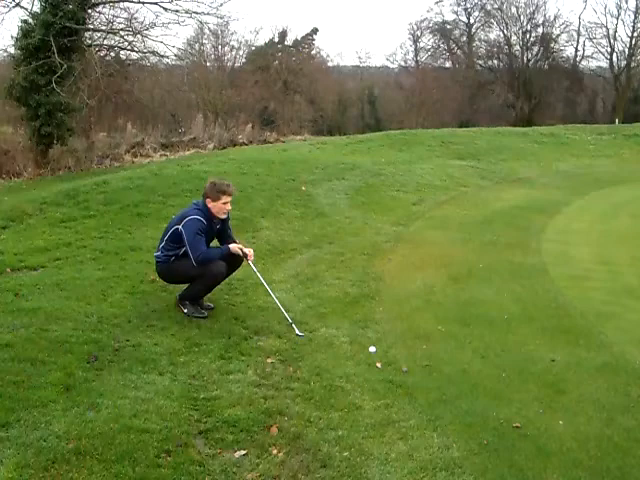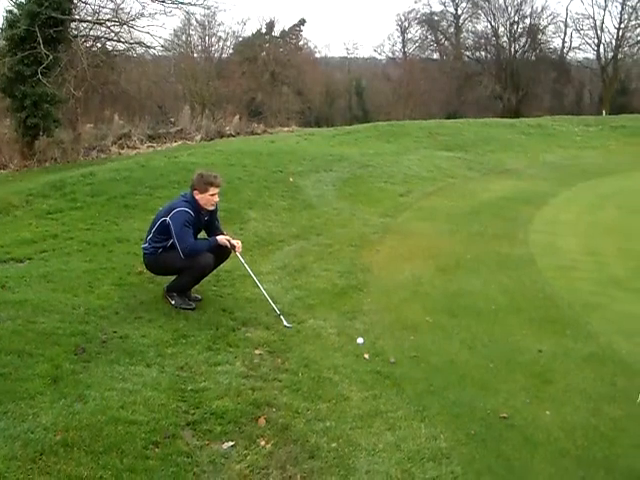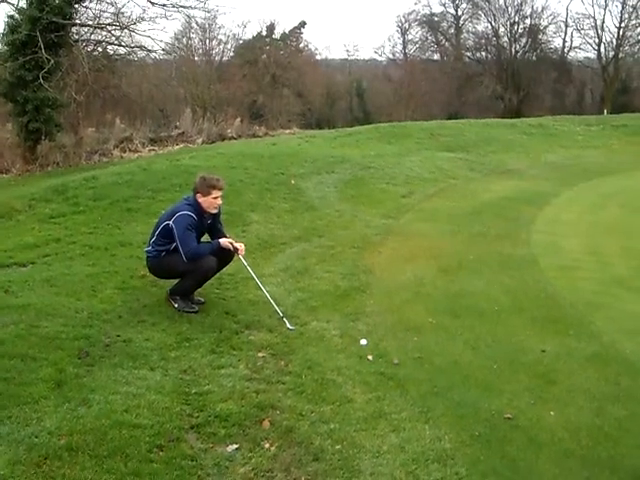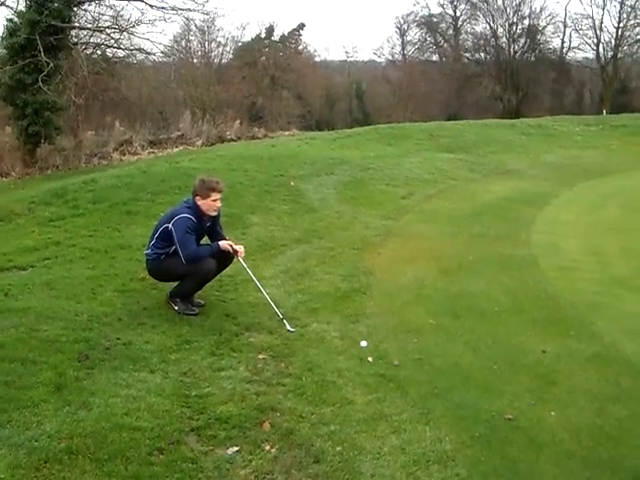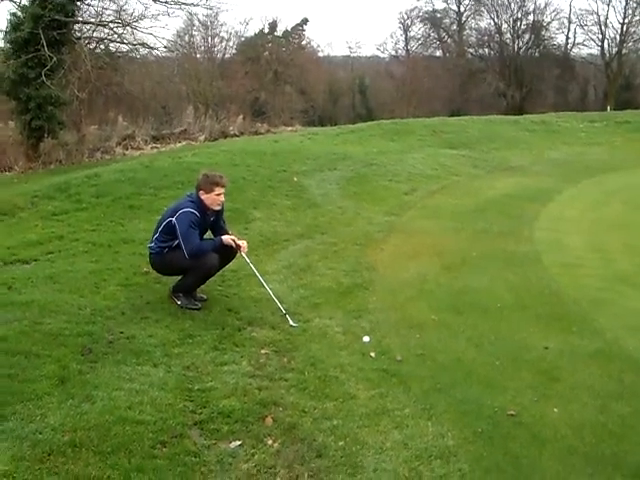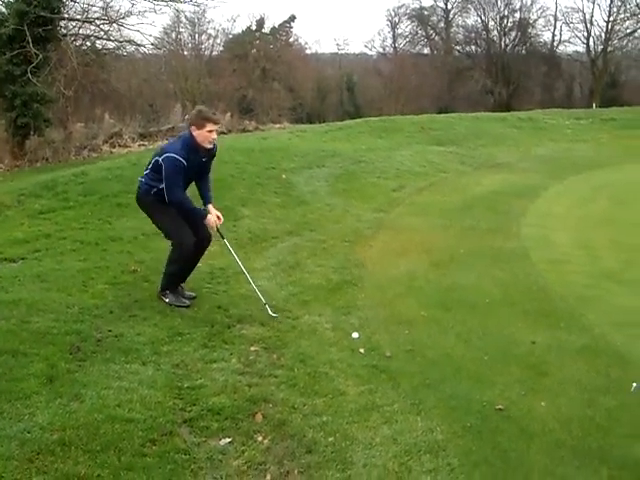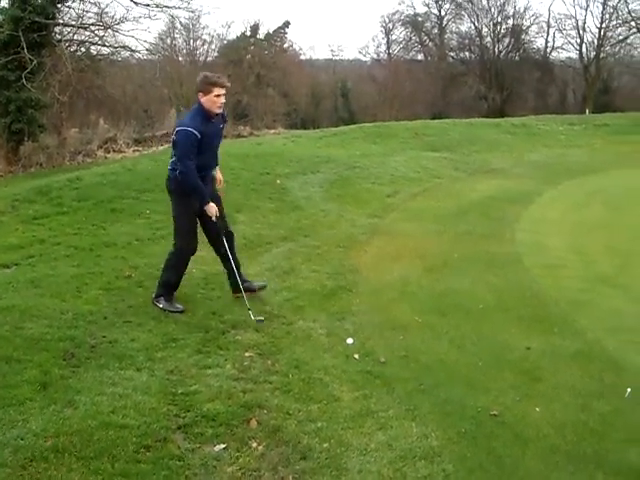
dt=0.5s
person 1, frame 1
left shoulder: (220, 213)
right shoulder: (193, 221)
left elbow: (227, 239)
right elbow: (199, 258)
left wrist: (242, 250)
right wrist: (228, 249)
left hip: (191, 256)
right hip: (169, 265)
left knee: (235, 258)
right knee: (216, 268)
left ankle: (195, 296)
right ankle: (185, 299)
person 1, frame 2
left shoulder: (208, 205)
right shoulder: (181, 213)
left elbow: (215, 231)
right elbow: (187, 250)
left wrist: (229, 241)
right wrist: (216, 241)
left hip: (180, 248)
right hip: (156, 256)
left knee: (223, 250)
right knee: (204, 260)
left ankle: (183, 287)
right ankle: (173, 291)
person 1, frame 3
left shoulder: (211, 208)
right shoulder: (184, 216)
left elbow: (218, 234)
right elbow: (189, 254)
left wrist: (232, 244)
right wrist: (218, 244)
left hip: (182, 251)
right hip: (159, 260)
left knee: (226, 253)
right knee: (207, 264)
left ankle: (186, 290)
right ankle: (176, 294)
person 1, frame 4
left shoulder: (210, 211)
right shoulder: (183, 219)
left elbow: (217, 236)
right elbow: (189, 256)
left wrist: (231, 246)
right wrist: (218, 246)
left hip: (182, 254)
right hip: (159, 262)
left knee: (226, 255)
right knee: (207, 266)
left ankle: (187, 293)
right ankle: (176, 296)
person 1, frame 5
left shoulder: (214, 206)
right shoulder: (187, 213)
left elbow: (219, 230)
right elbow: (192, 251)
left wrist: (234, 242)
right wrist: (221, 241)
left hip: (185, 247)
right hip: (162, 256)
left knee: (229, 250)
right knee: (209, 261)
left ankle: (189, 288)
right ankle: (179, 291)
person 1, frame 6
left shoulder: (208, 147)
right shoulder: (175, 155)
left elbow: (203, 177)
right elbow: (174, 196)
left wrist: (209, 206)
right wrist: (203, 216)
left hip: (174, 195)
right hip: (151, 196)
left knee: (203, 237)
right knee: (185, 240)
left ankle: (177, 283)
right ankle: (167, 289)
person 1, frame 7
left shoulder: (219, 116)
right shoulder: (188, 128)
right elbow: (185, 170)
left wrist: (215, 169)
right wrist: (206, 202)
left hip: (206, 183)
right hip: (184, 188)
left knee: (222, 234)
right knee: (185, 243)
left ankle: (238, 282)
right ankle: (163, 295)
